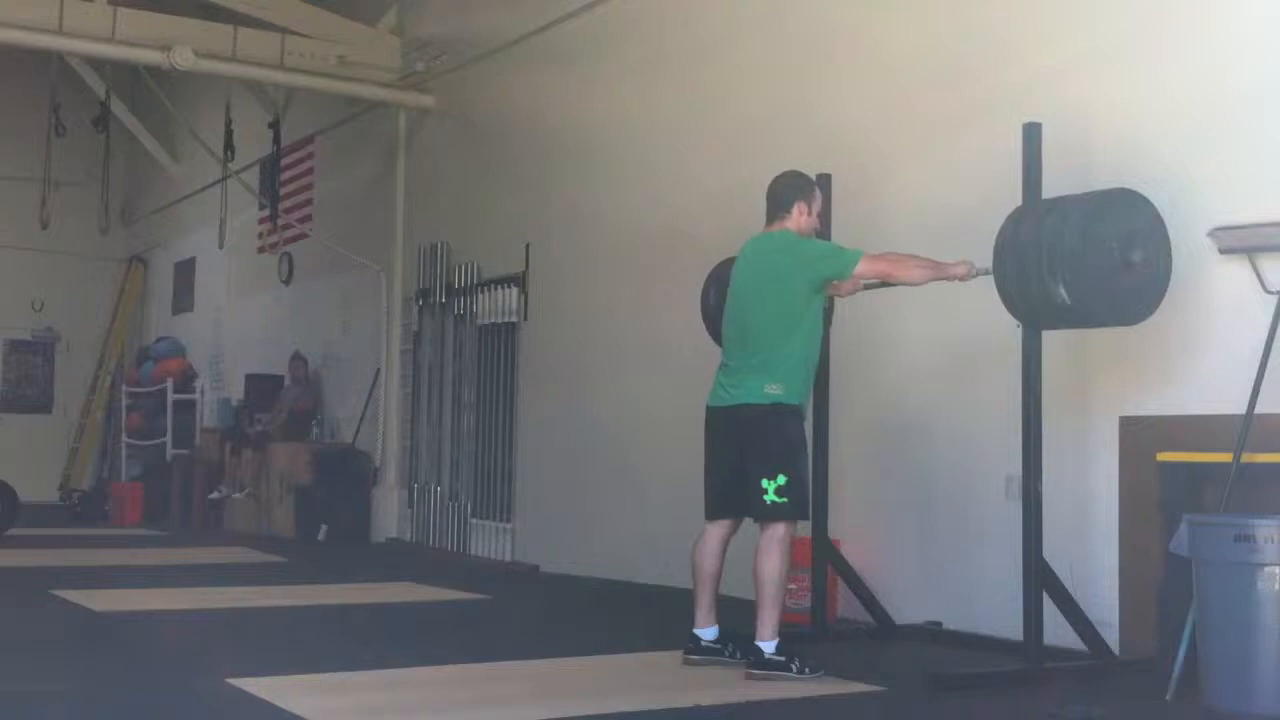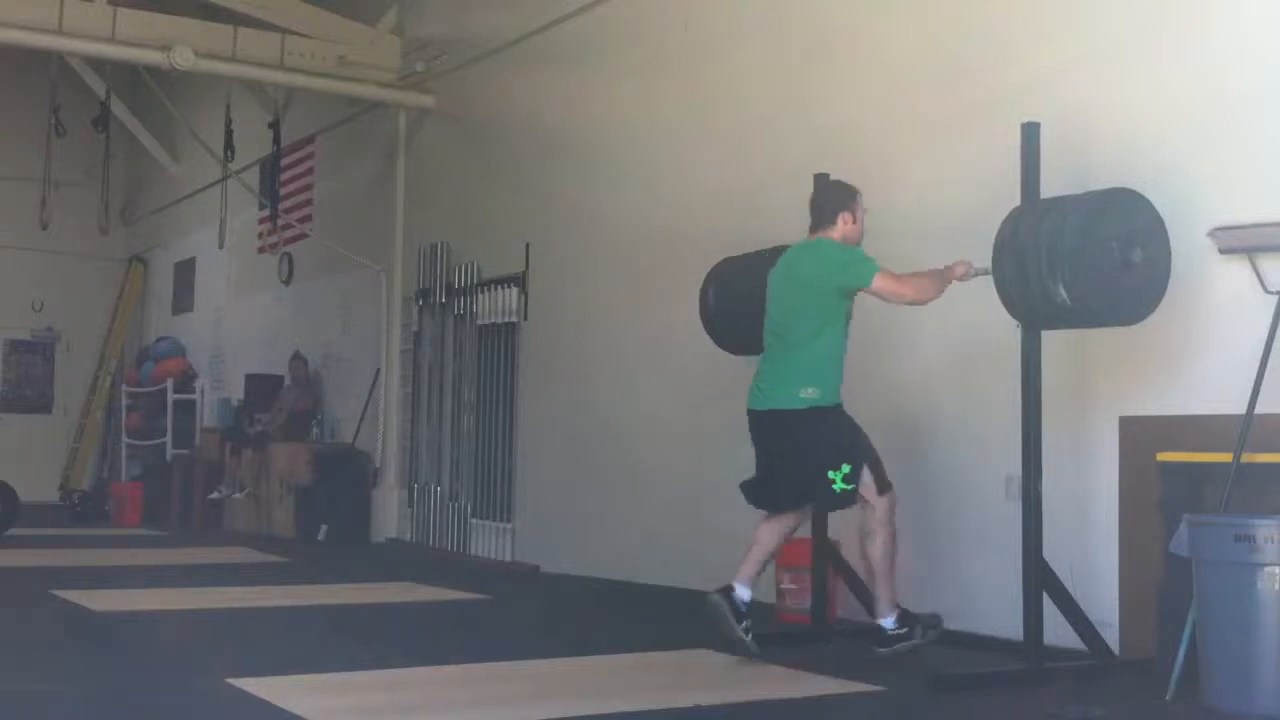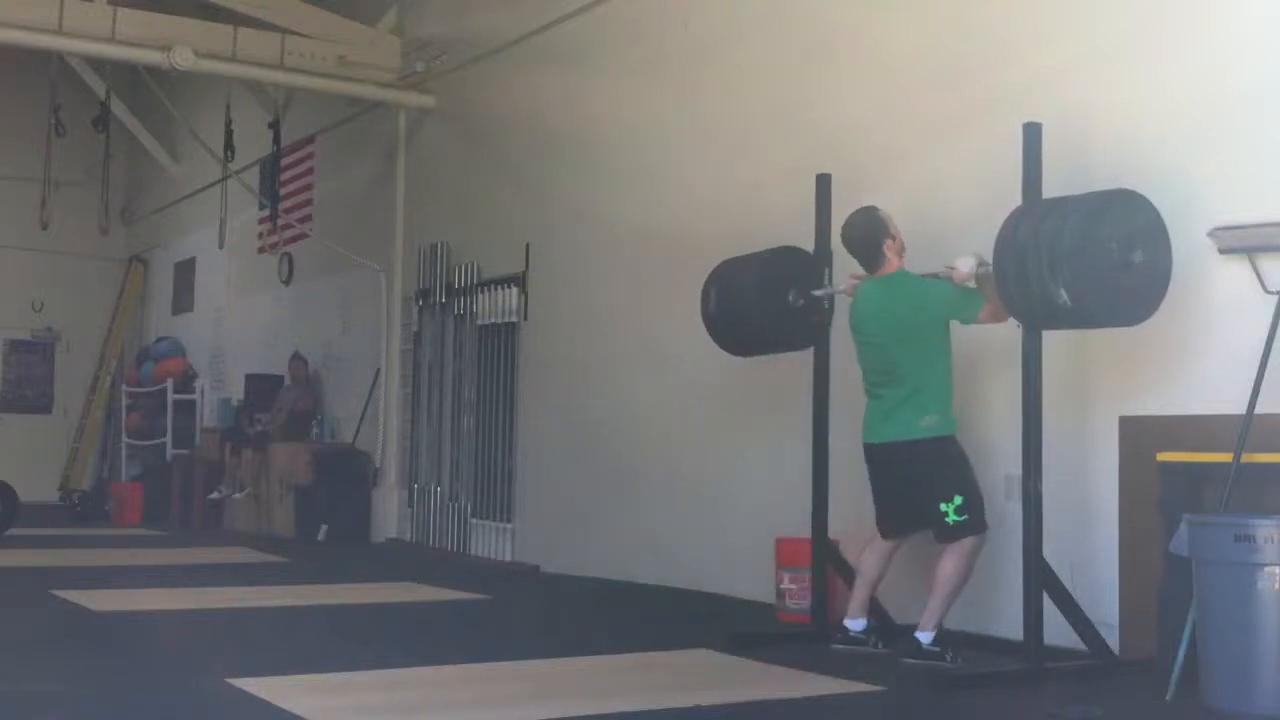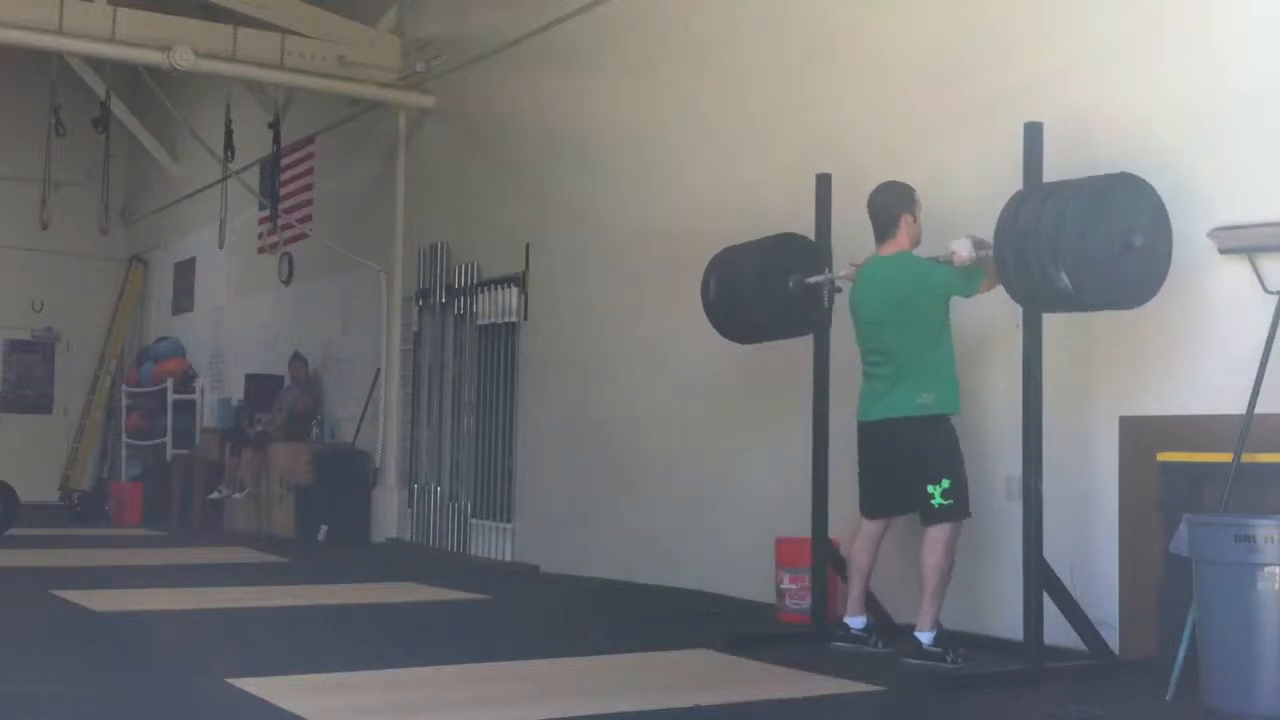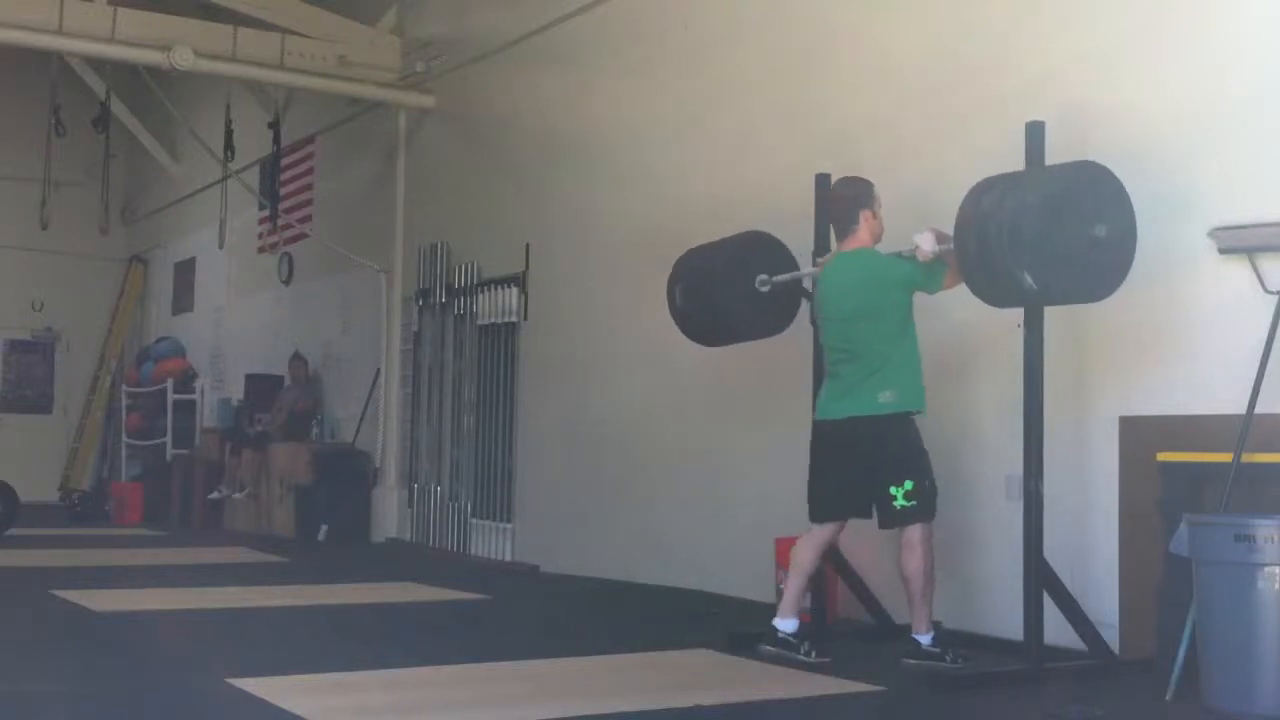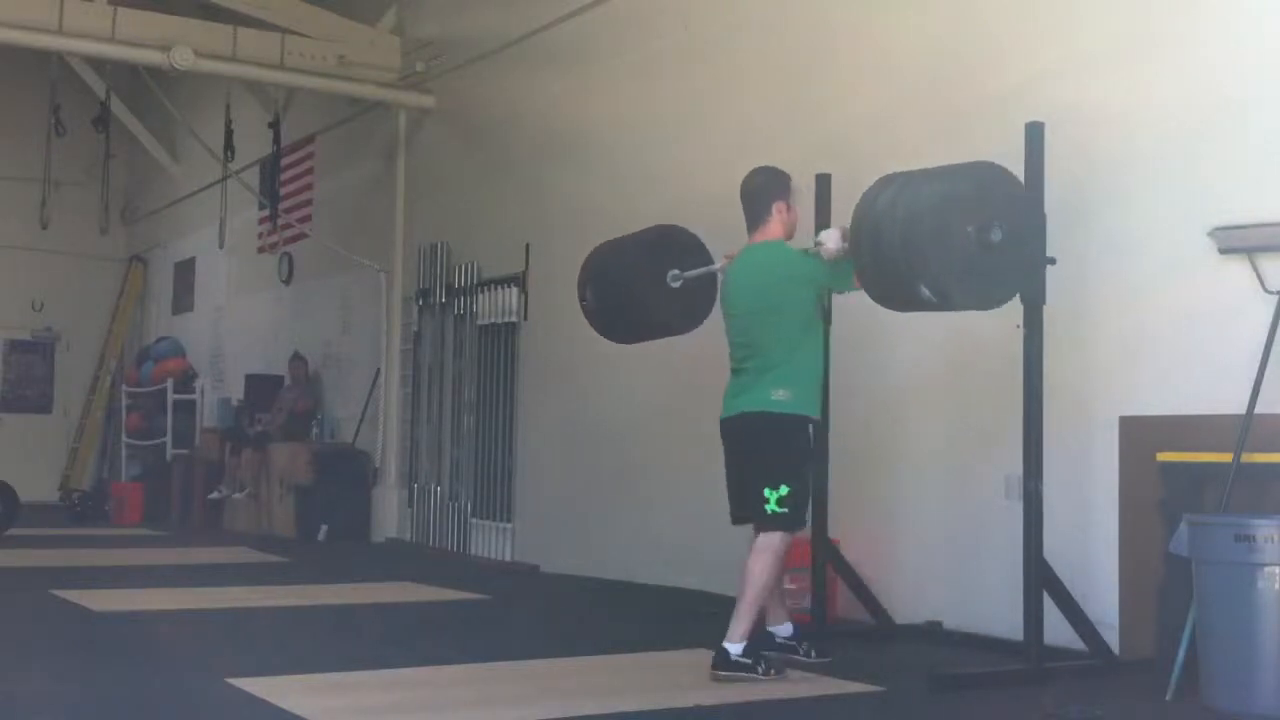
dt=0.7s
person 1, frame 1
left shoulder: (753, 252)
right shoulder: (802, 252)
right elbow: (888, 268)
left wrist: (830, 290)
right wrist: (949, 270)
left hip: (726, 407)
right hip: (767, 409)
left knee: (721, 521)
right knee: (777, 525)
left ankle: (704, 635)
right ankle: (767, 650)
person 1, frame 2
left shoulder: (788, 263)
right shoulder: (842, 258)
right elbow: (906, 292)
right wrist: (951, 273)
left hip: (766, 407)
right hip: (808, 406)
left knee: (790, 509)
right knee: (878, 504)
left ankle: (738, 593)
right ankle: (892, 622)
person 1, frame 3
left shoulder: (860, 302)
right shoulder: (929, 293)
right elbow: (997, 311)
right wrist: (978, 275)
left hip: (880, 440)
right hip: (924, 440)
left knee: (890, 534)
right knee: (967, 536)
left ankle: (853, 626)
right ankle: (924, 639)
person 1, frame 4
left shoulder: (863, 280)
right shoulder: (928, 273)
right elbow: (990, 278)
right wrist: (974, 254)
left hip: (874, 418)
right hip: (921, 417)
left knee: (873, 519)
right knee: (942, 523)
left ankle: (853, 623)
right ankle: (925, 638)
person 1, frame 5
left shoulder: (825, 278)
right shoulder: (890, 269)
right elbow: (952, 275)
right wrist: (936, 250)
left hip: (832, 419)
right hip: (883, 417)
left knee: (826, 523)
right knee: (915, 524)
left ankle: (783, 627)
right ankle: (922, 640)
person 1, frame 6
left shoulder: (734, 269)
right shoulder: (797, 265)
right elbow: (861, 280)
right wrist: (840, 250)
left hip: (740, 413)
right hip: (778, 414)
left knee: (768, 526)
right knee: (777, 531)
left ankle: (781, 633)
right ankle: (735, 649)
